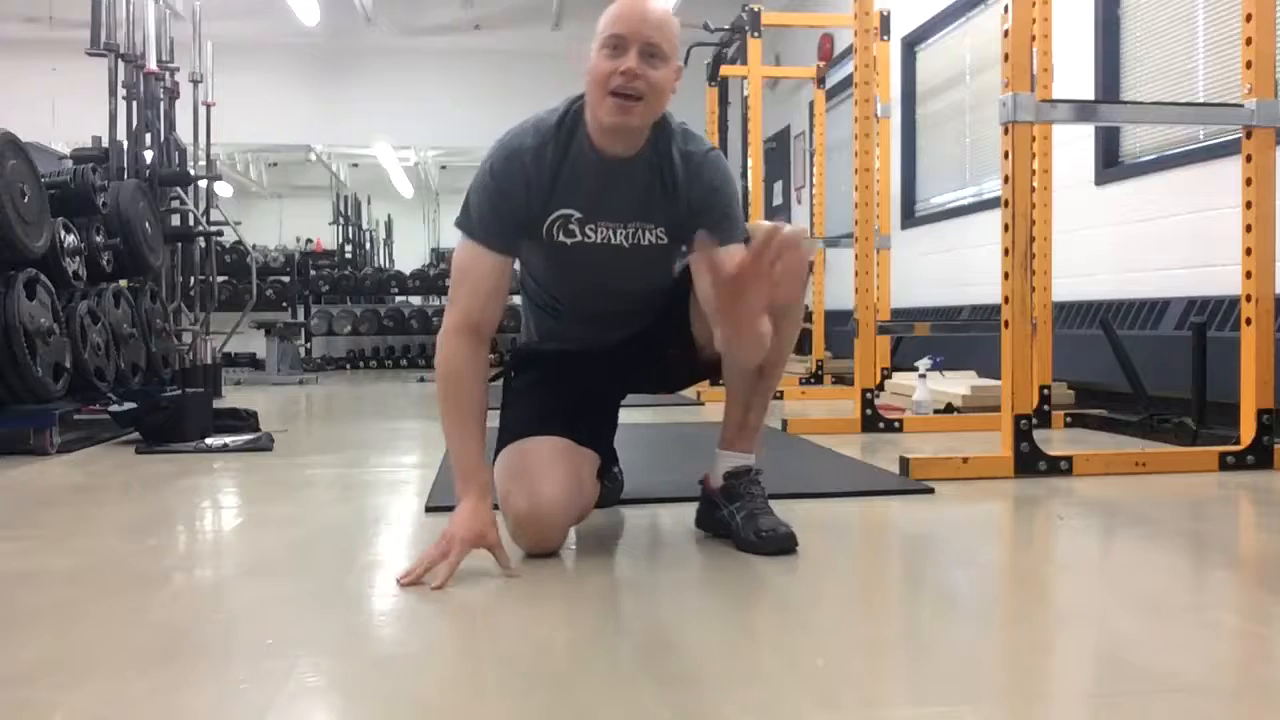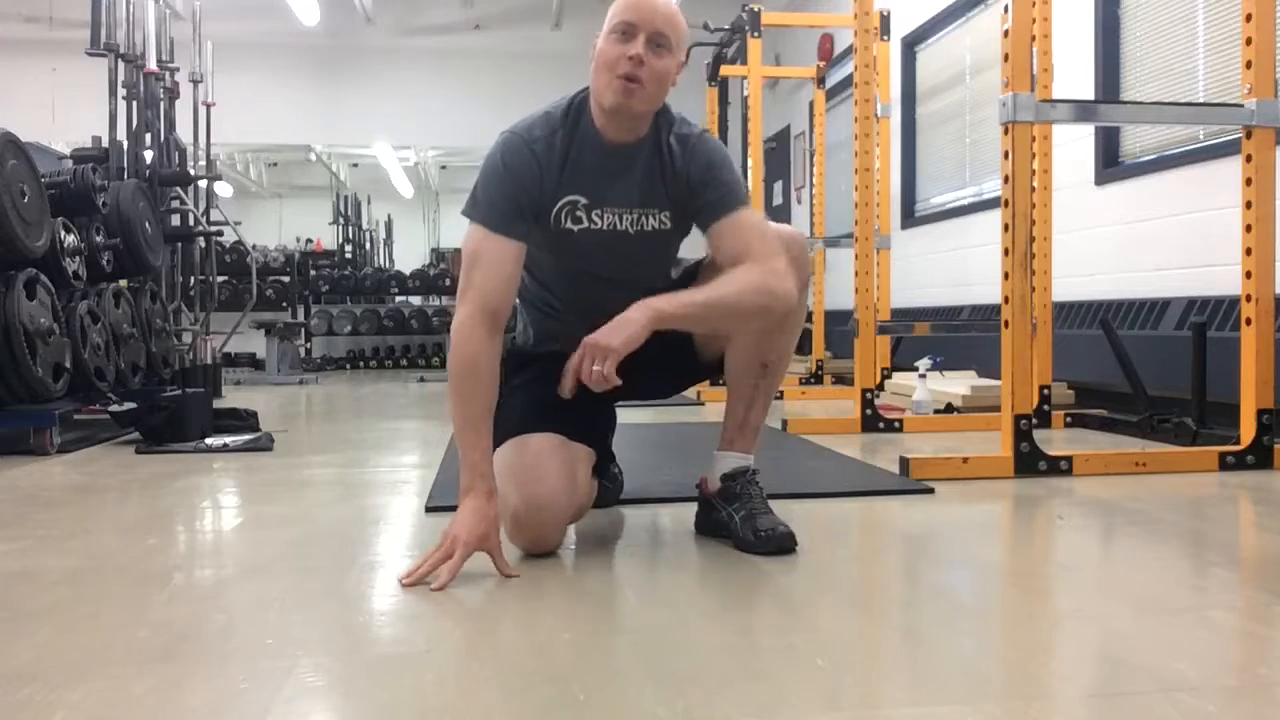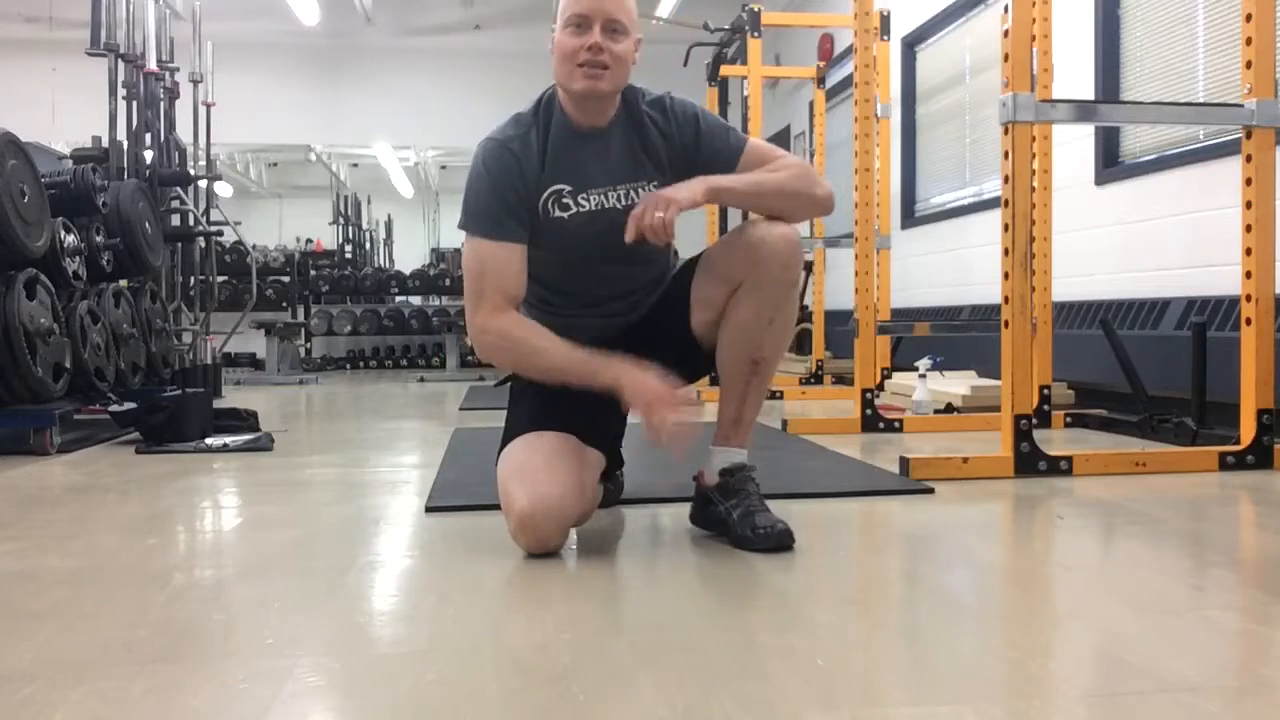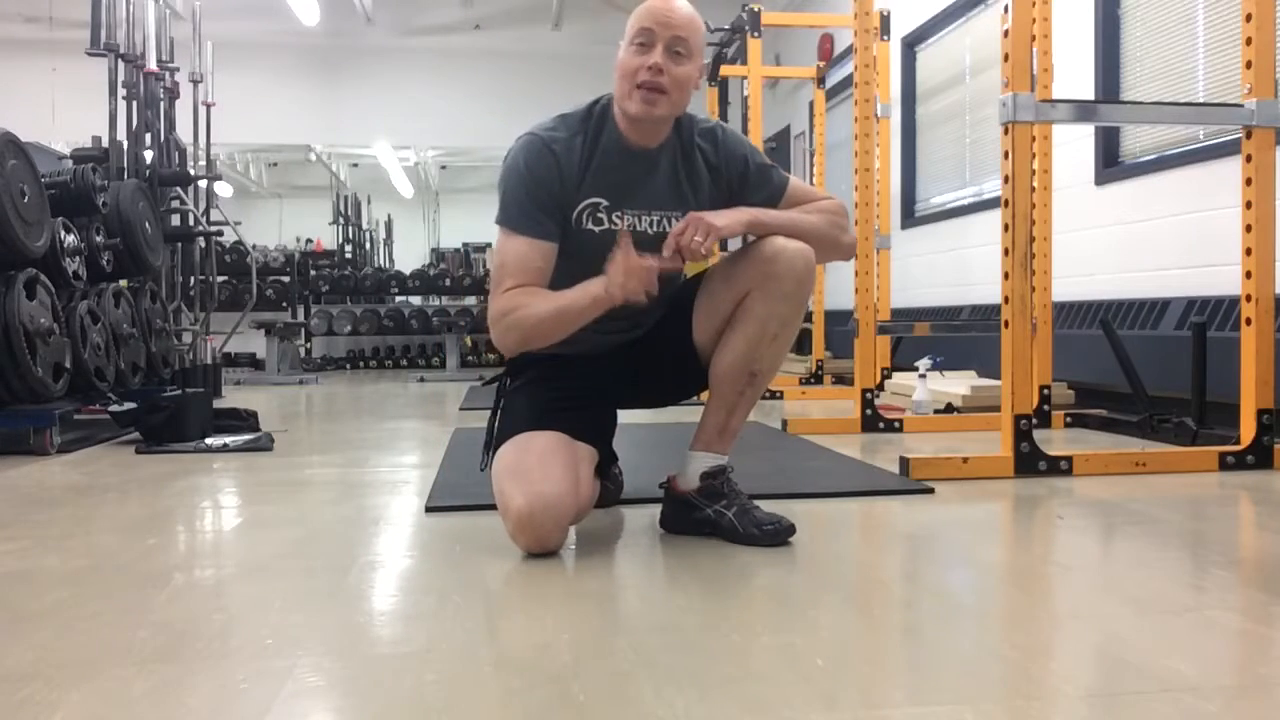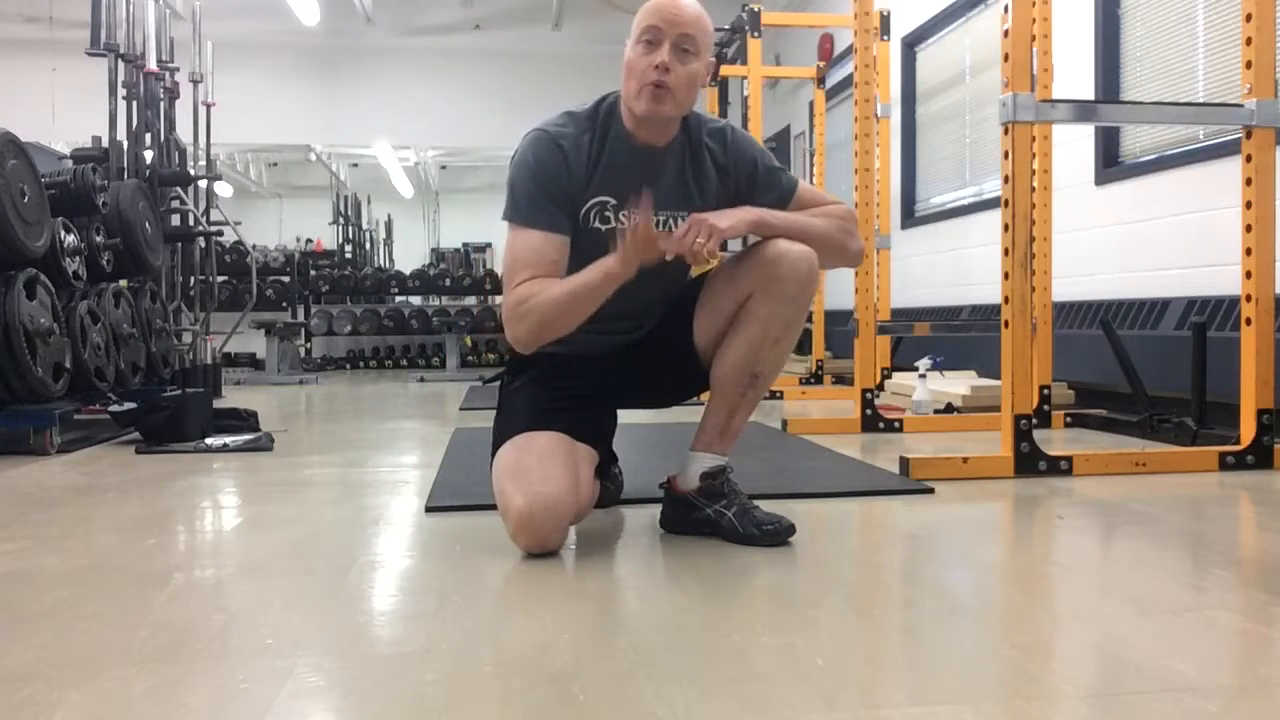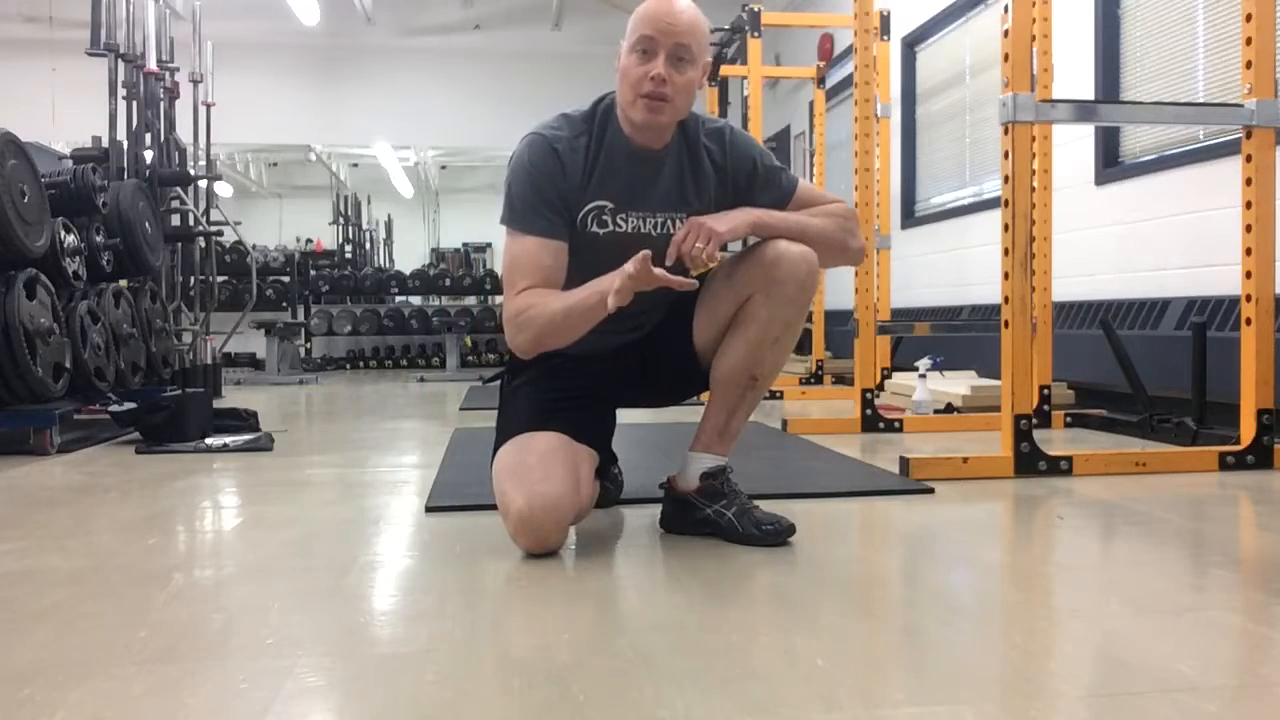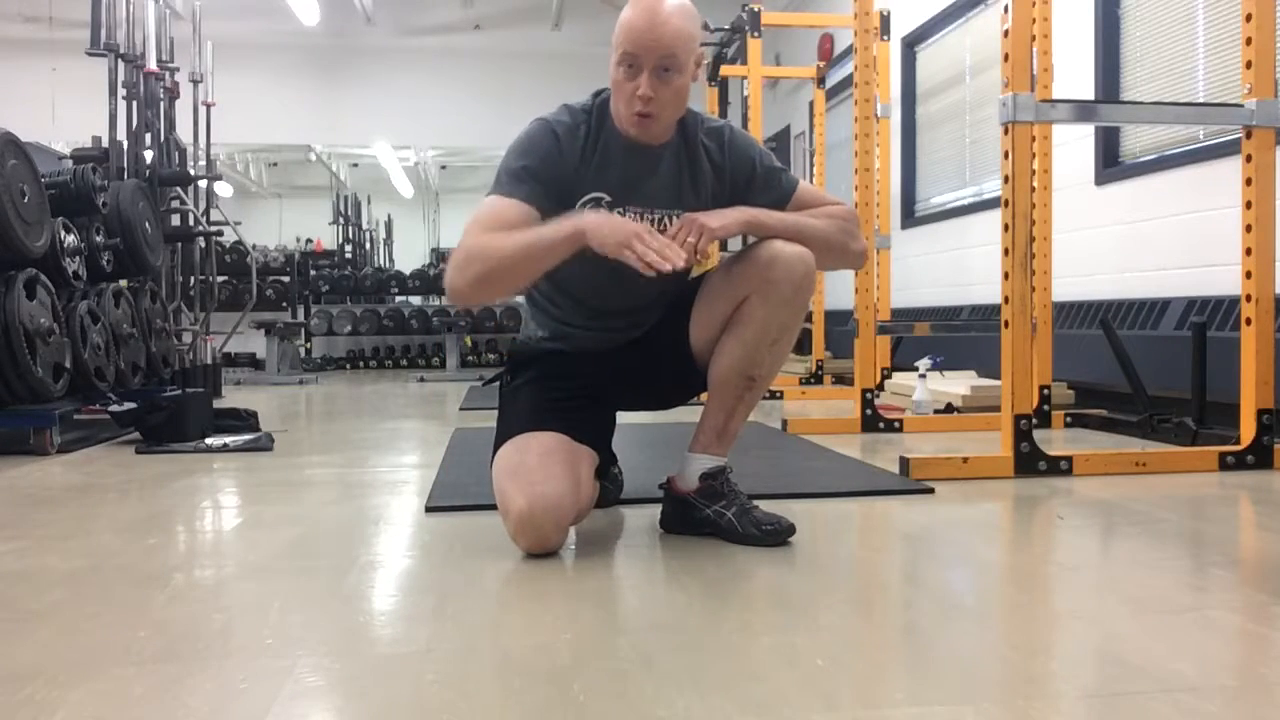
dt=0.5s
person 1, frame 1
left shoulder: (698, 167)
right shoulder: (521, 159)
left elbow: (741, 335)
right elbow: (466, 330)
left wrist: (744, 311)
right wrist: (473, 499)
left hip: (661, 328)
right hip: (564, 352)
left knee: (782, 248)
right knee: (537, 522)
left ankle: (731, 482)
right ankle: (596, 470)
person 1, frame 2
left shoulder: (696, 155)
right shoulder: (529, 151)
left elbow: (777, 289)
right elbow: (479, 317)
left wrist: (646, 318)
right wrist: (479, 493)
left hip: (649, 340)
right hip: (553, 354)
left knee: (787, 255)
right knee: (532, 521)
left ankle: (732, 481)
right ankle: (592, 470)
person 1, frame 3
left shoulder: (672, 123)
right shoulder: (507, 155)
left elbow: (815, 191)
right elbow: (489, 324)
left wrist: (704, 186)
right wrist: (620, 376)
left hip: (660, 324)
right hip: (563, 358)
left knee: (774, 245)
right knee: (538, 521)
left ankle: (725, 478)
right ankle: (596, 466)
person 1, frame 4
left shoulder: (715, 151)
right shoulder: (545, 154)
left elbow: (839, 231)
right elbow: (507, 326)
left wrist: (745, 216)
right wrist: (607, 288)
left hip: (661, 340)
right hip: (562, 359)
left knee: (788, 259)
right knee: (536, 520)
left ankle: (700, 483)
right ankle: (593, 471)
person 1, frame 5
left shoulder: (723, 150)
right shoulder: (553, 150)
left elbow: (847, 238)
right elbow: (522, 326)
left wrist: (749, 216)
right wrist: (621, 262)
left hip: (664, 341)
right hip: (565, 360)
left knee: (791, 262)
right knee: (536, 520)
left ankle: (700, 483)
right ankle: (593, 468)
person 1, frame 6
left shoulder: (722, 151)
right shoulder: (550, 153)
left elbow: (848, 236)
right elbow: (523, 330)
left wrist: (749, 219)
right wrist: (615, 287)
left hip: (667, 340)
right hip: (565, 358)
left knee: (792, 263)
right knee: (535, 520)
left ankle: (699, 483)
right ankle: (592, 469)
person 1, frame 7
left shoulder: (722, 150)
right shoulder: (553, 140)
left elbow: (849, 240)
right elbow: (463, 280)
left wrist: (742, 216)
right wrist: (581, 228)
left hip: (665, 341)
right hip: (564, 356)
left knee: (787, 263)
right knee: (536, 522)
left ankle: (698, 484)
right ankle: (592, 470)
